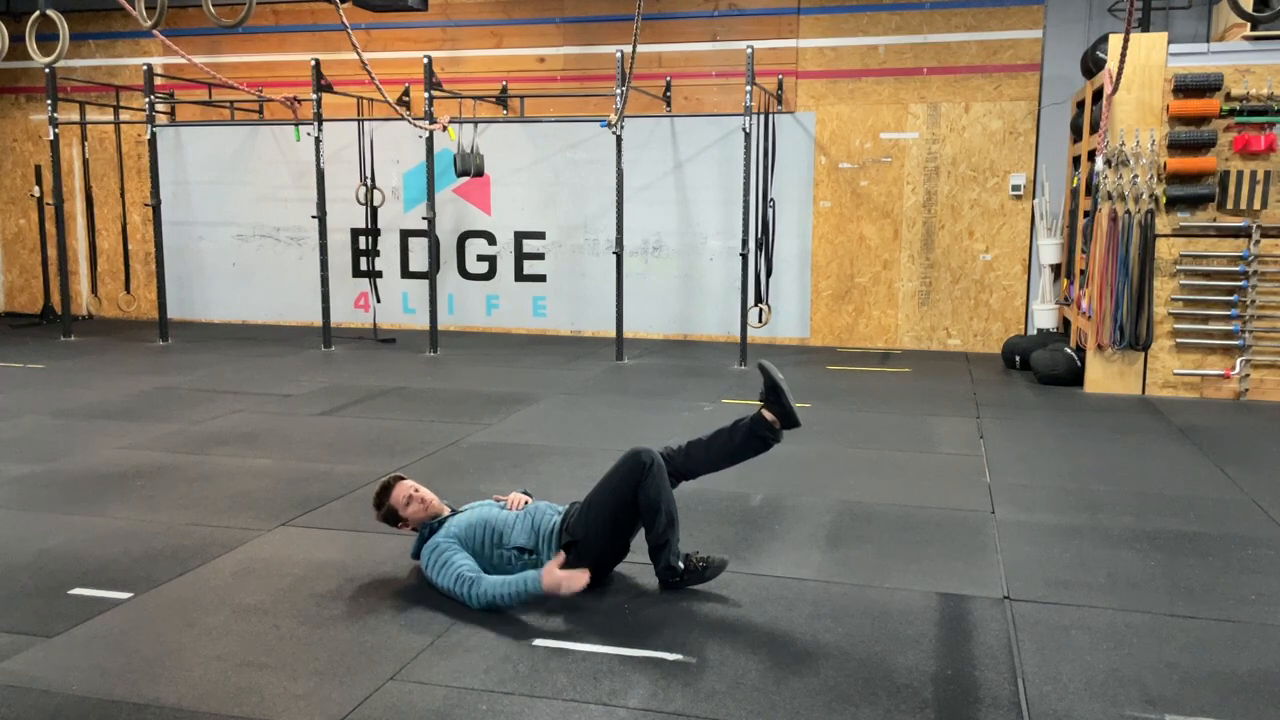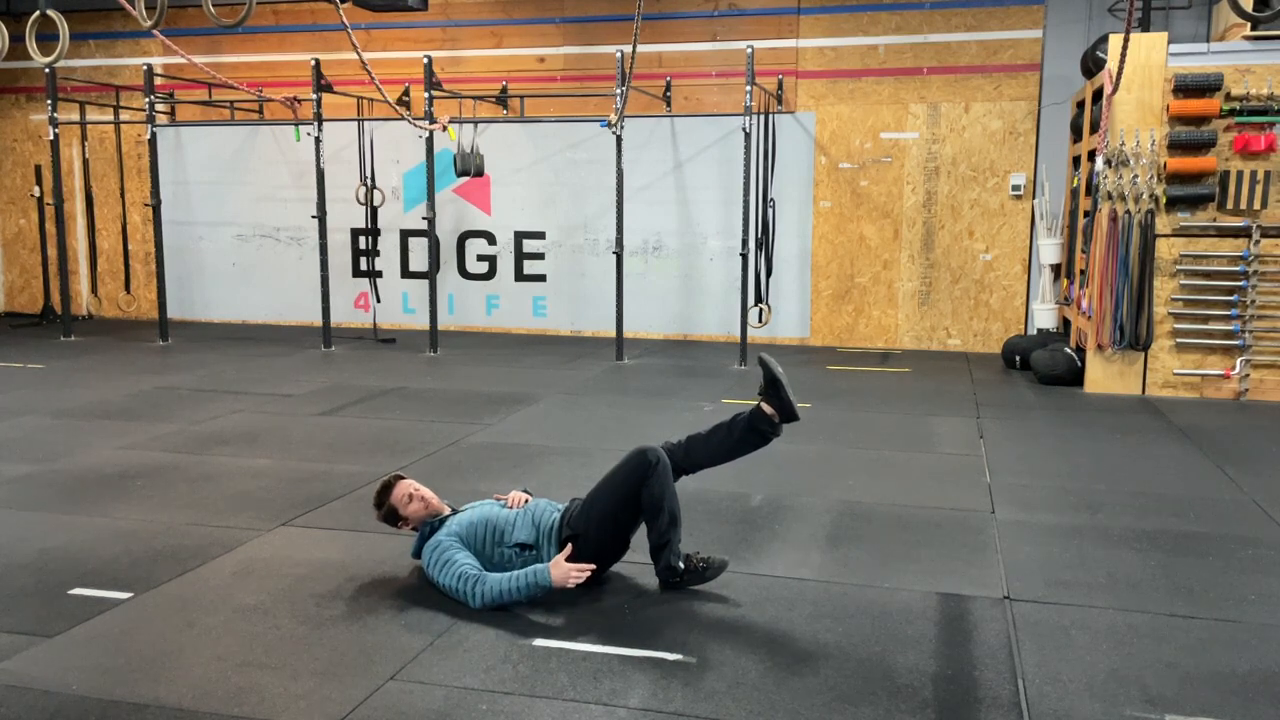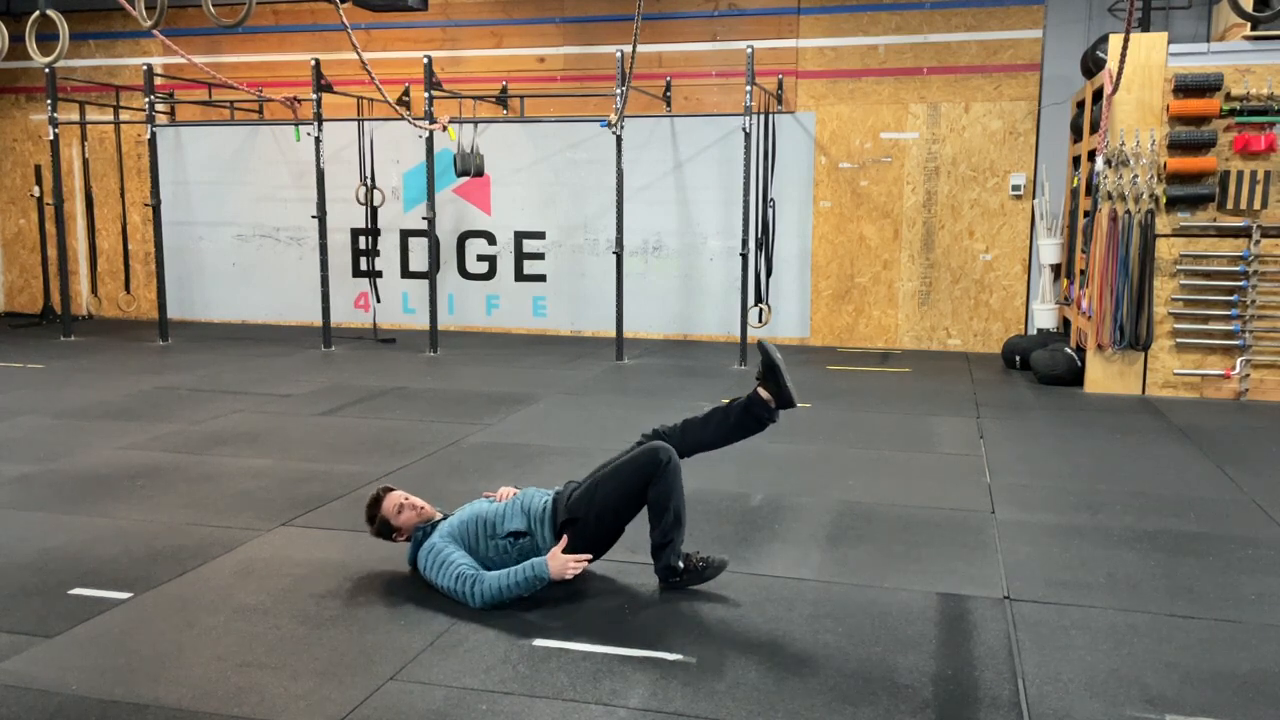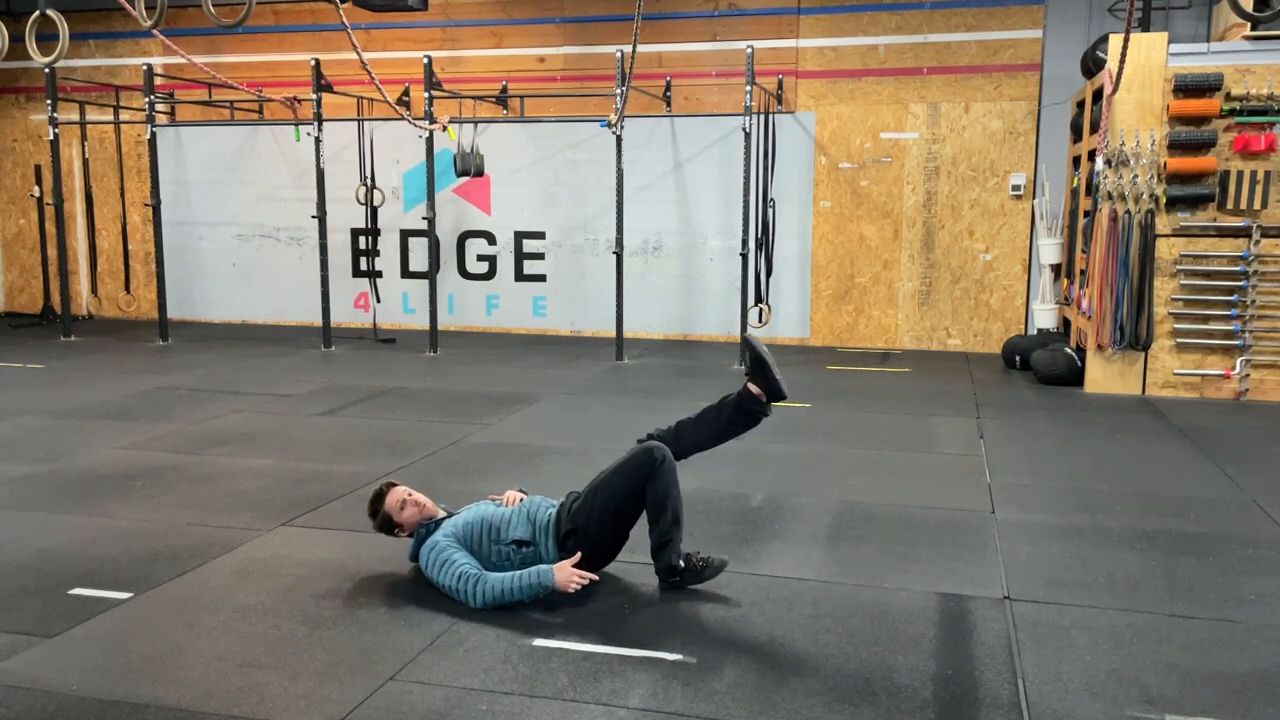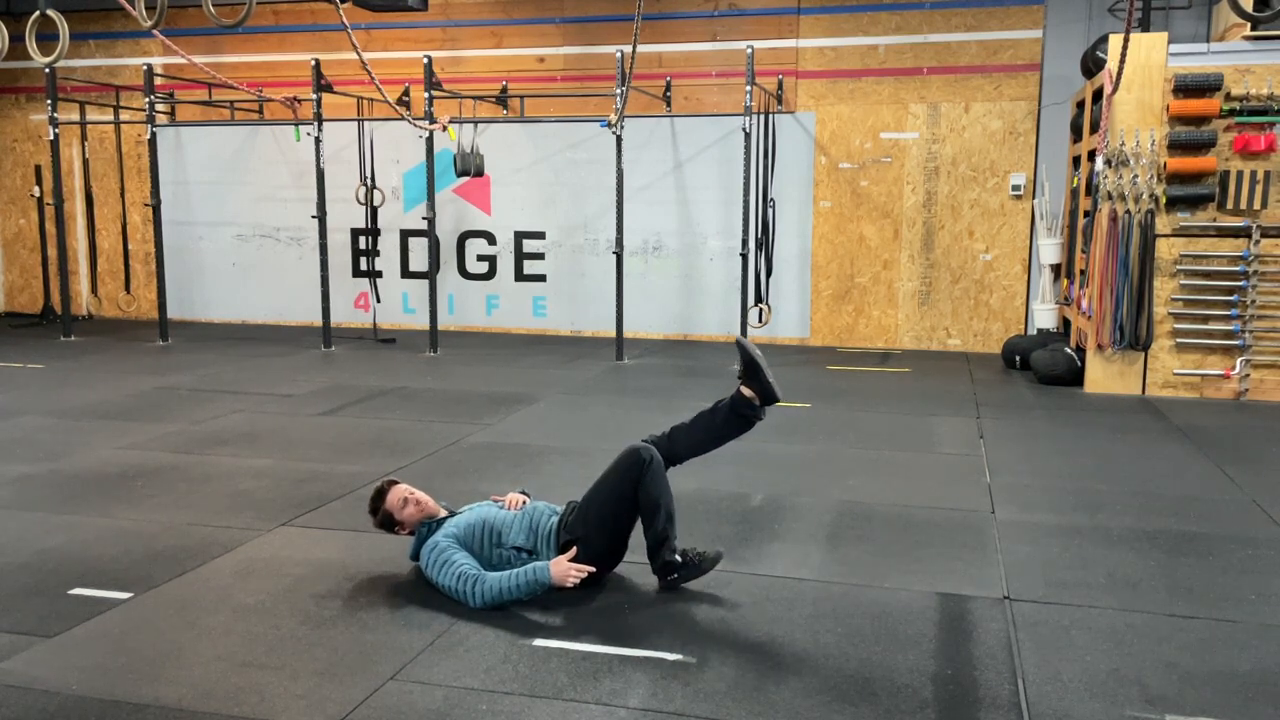
dt=0.5s
person 1, frame 1
left shoulder: (468, 511)
right shoulder: (438, 550)
right elbow: (476, 590)
left wrist: (520, 496)
right wrist: (539, 581)
left hip: (572, 524)
right hip: (577, 552)
left knee: (669, 461)
right knee: (642, 462)
left ankle: (769, 421)
right ankle: (673, 568)
person 1, frame 2
left shoulder: (467, 511)
right shoulder: (440, 549)
right elbow: (478, 590)
left wrist: (521, 494)
right wrist: (544, 575)
left hip: (571, 519)
right hip: (577, 547)
left knee: (669, 456)
right knee: (647, 460)
left ankle: (767, 414)
right ankle: (673, 568)
person 1, frame 3
left shoulder: (458, 519)
right shoulder: (433, 552)
right elbow: (477, 590)
left wrist: (510, 490)
right wrist: (542, 568)
left hip: (565, 505)
right hip: (571, 530)
left knee: (661, 441)
right knee: (659, 458)
left ankle: (764, 400)
right ankle: (673, 568)
person 1, frame 4
left shoulder: (461, 517)
right shoulder: (436, 550)
right elbow: (478, 589)
left wrist: (515, 494)
right wrist: (547, 577)
left hip: (569, 514)
right hip: (574, 542)
left knee: (657, 444)
right knee: (653, 458)
left ankle: (755, 395)
right ankle: (673, 567)
person 1, frame 5
left shoulder: (465, 514)
right shoulder: (436, 550)
right elbow: (478, 590)
left wrist: (517, 495)
right wrist: (544, 573)
left hip: (569, 523)
right hip: (576, 551)
left knee: (654, 450)
right knee: (641, 459)
left ankle: (748, 398)
right ankle: (669, 565)
